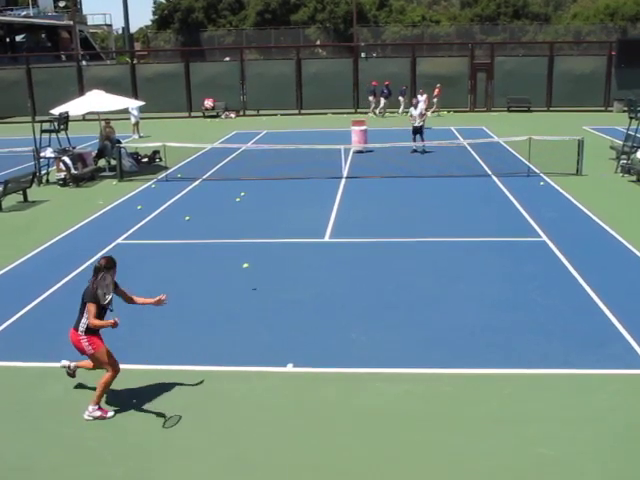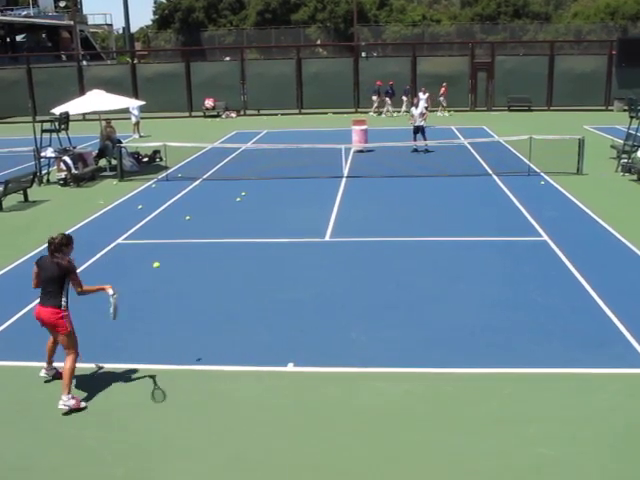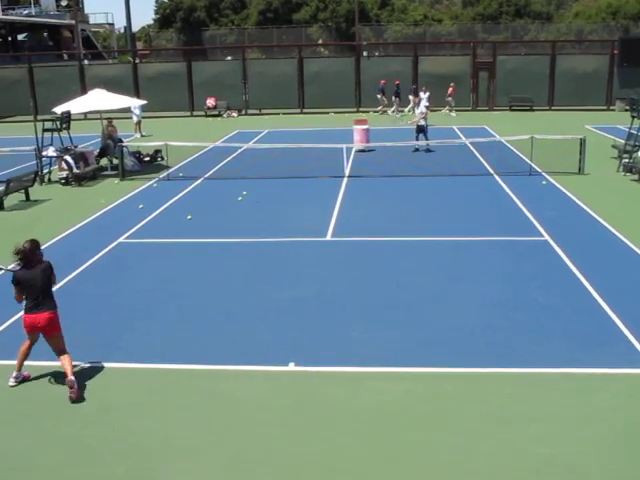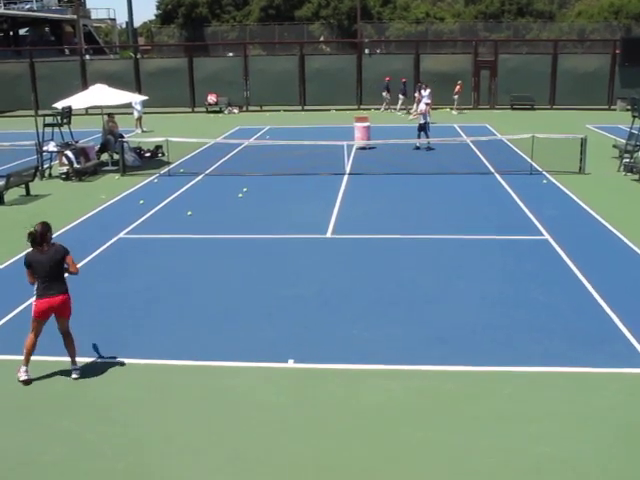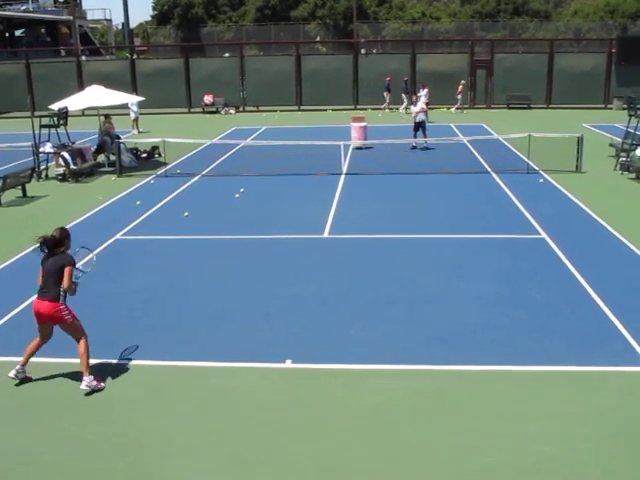
dt=0.3s
person 1, frame 1
left shoulder: (110, 284)
right shoulder: (93, 292)
left elbow: (130, 299)
right elbow: (92, 321)
left wrist: (152, 301)
right wrist: (108, 323)
left hip: (91, 333)
right hip: (83, 336)
left knee: (107, 363)
right knee: (113, 369)
left ankle: (71, 365)
right ankle: (93, 409)
person 1, frame 2
left shoulder: (41, 261)
right shoulder: (66, 264)
left elbow: (35, 285)
right elbow: (80, 290)
right wrist: (103, 288)
left hip: (40, 310)
right hip: (55, 313)
left knee: (56, 336)
right knee: (71, 353)
left ankle: (48, 369)
right ankle: (67, 398)
person 1, frame 3
left shoulder: (18, 275)
right shoulder: (46, 265)
left elbow: (18, 299)
left hip: (29, 316)
right hip: (49, 315)
left knee: (30, 341)
right knee: (61, 351)
left ankle: (16, 375)
right ankle: (69, 378)
person 1, frame 4
left shoulder: (29, 256)
right shoulder: (60, 249)
left elbow: (32, 281)
right elbow: (74, 270)
left hip: (41, 301)
right hip: (61, 298)
left knee: (34, 334)
right knee: (65, 331)
left ankle: (24, 370)
right ankle: (74, 367)
person 1, frame 5
left shoulder: (46, 257)
right shoulder: (68, 259)
left elbow: (41, 282)
right elbow: (66, 286)
right wrist: (73, 289)
left hip: (39, 304)
right hip: (55, 306)
left knee: (43, 337)
right knee: (81, 337)
left ankle: (19, 369)
right ankle: (87, 379)
